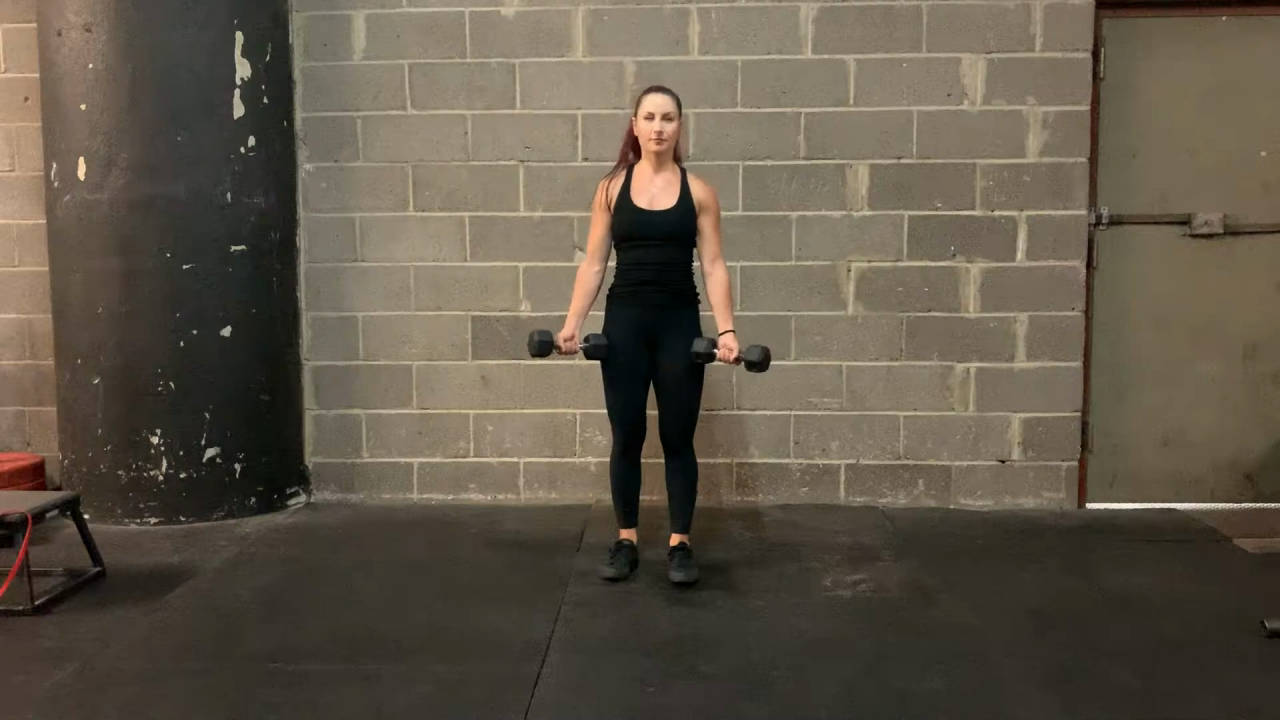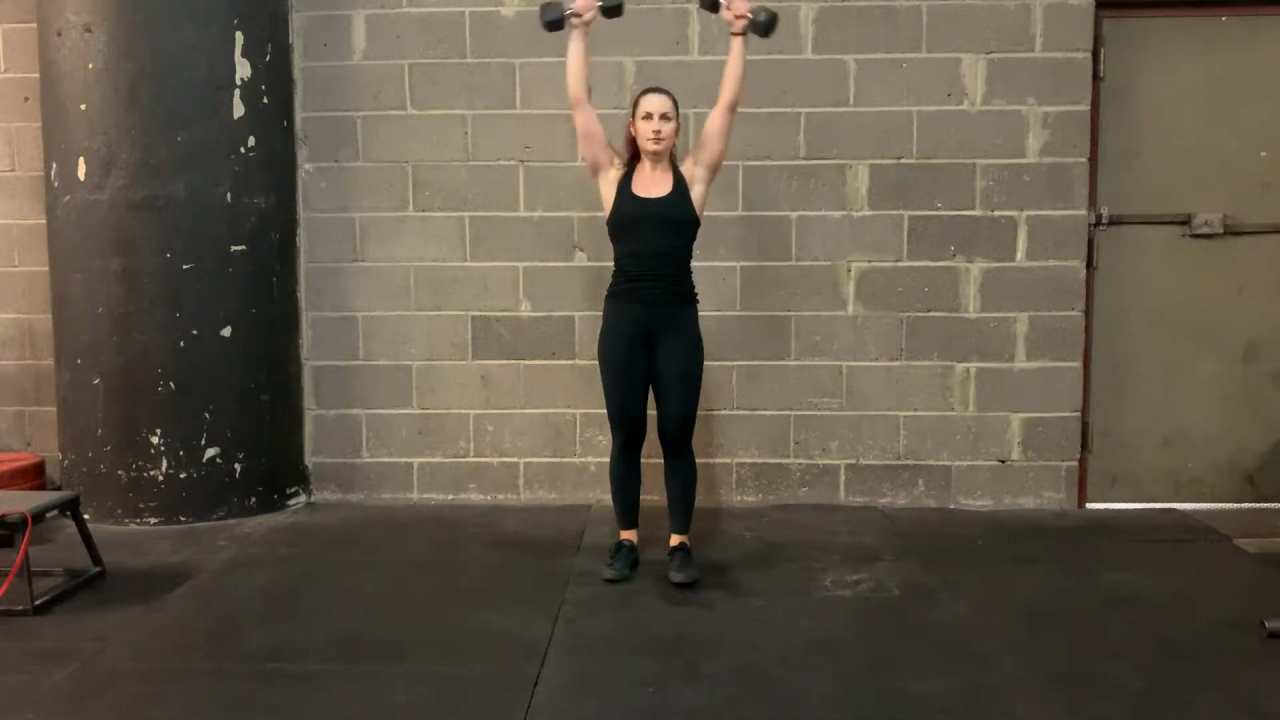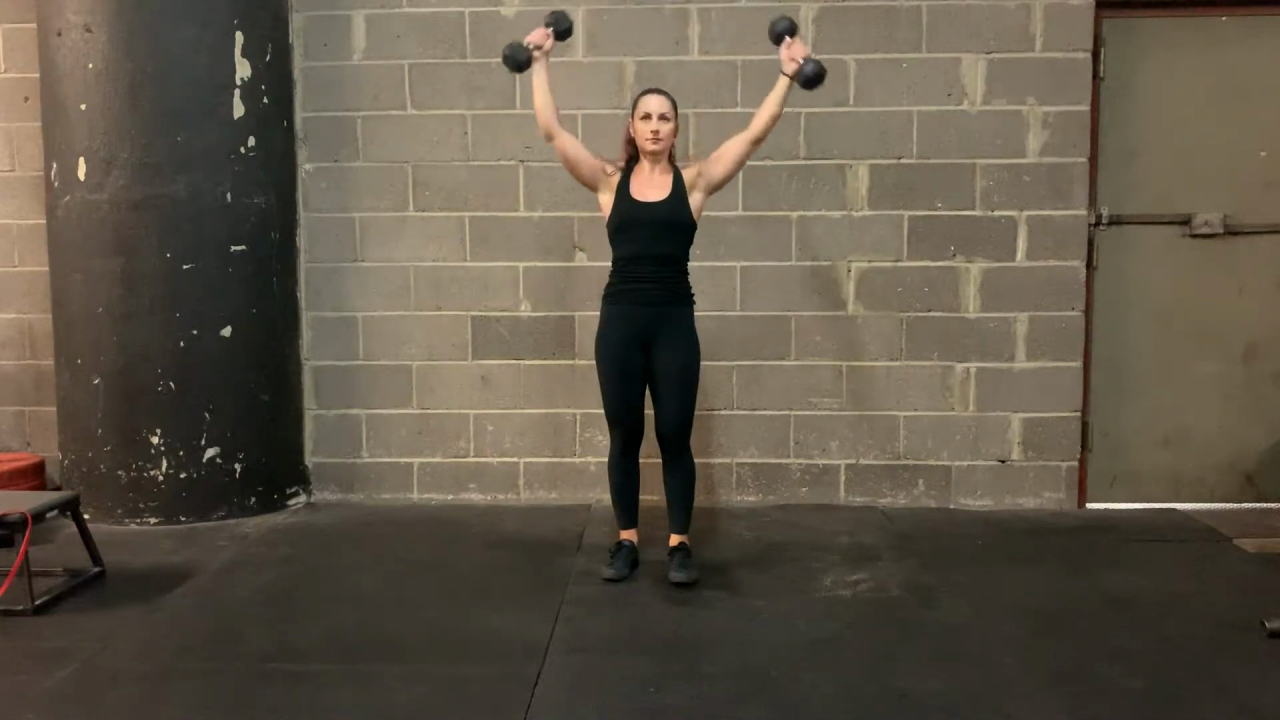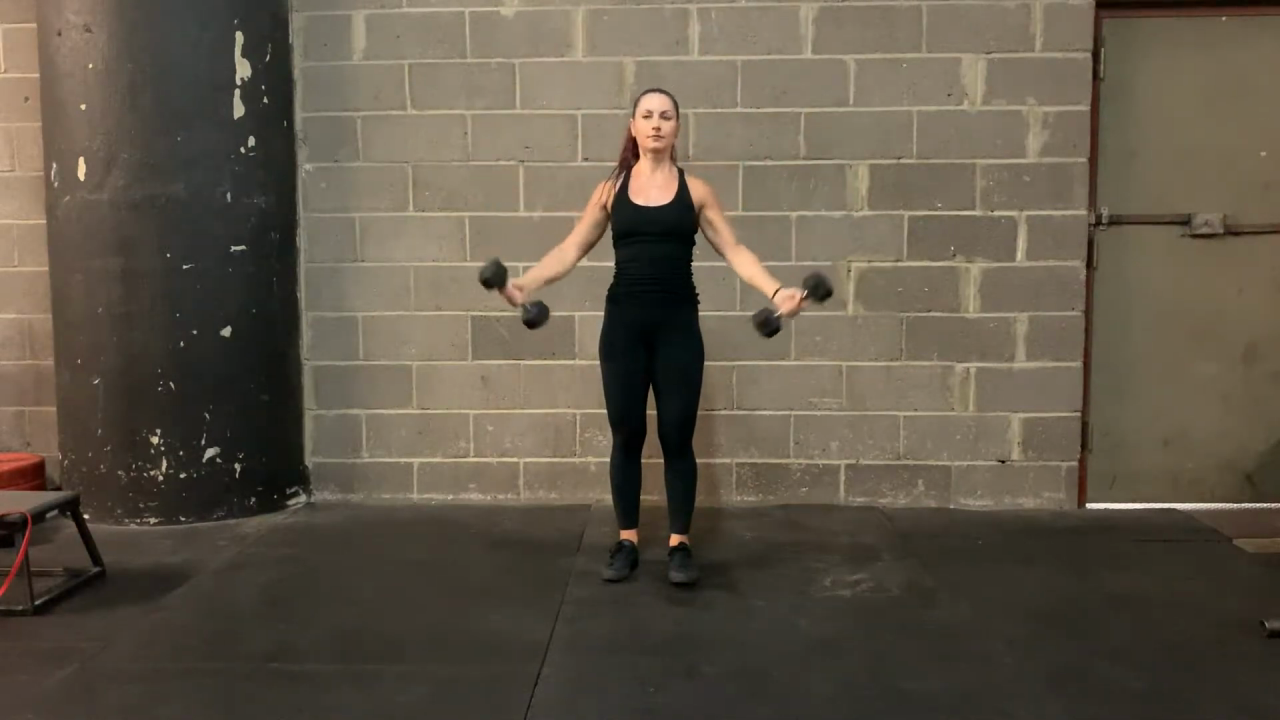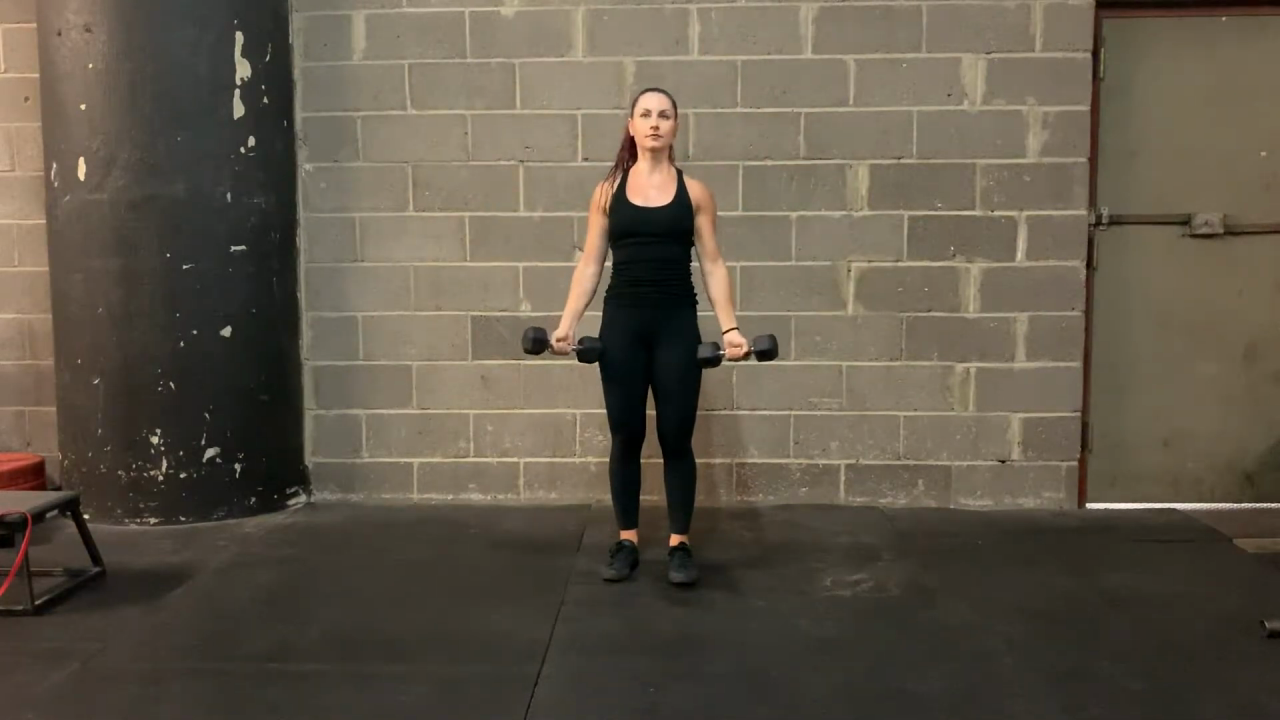
dt=1s
person 1, frame 1
left shoulder: (698, 190)
right shoulder: (612, 187)
left elbow: (714, 264)
right elbow: (594, 262)
left wrist: (726, 329)
right wrist: (572, 323)
left hip: (679, 321)
right hip: (625, 319)
left knee: (678, 437)
right knee: (627, 435)
left ankle: (680, 543)
right ankle: (626, 540)
person 1, frame 2
left shoulder: (692, 178)
right shoulder: (612, 177)
left elbow: (726, 106)
right elbow: (580, 103)
left hip: (677, 320)
right hip: (623, 318)
left knee: (677, 437)
right knee: (626, 436)
left ankle: (680, 543)
right ankle: (626, 540)
person 1, frame 3
left shoulder: (693, 182)
right shoulder: (610, 182)
left elbow: (754, 134)
right elbow: (552, 132)
left wrist: (786, 77)
right wrist: (539, 63)
left hip: (674, 322)
right hip: (620, 320)
left knee: (674, 437)
right knee: (624, 437)
left ankle: (679, 543)
right ankle: (626, 540)
person 1, frame 4
left shoulder: (695, 190)
right shoulder: (610, 189)
left elbow: (734, 250)
right elbow: (571, 248)
left wrist: (776, 291)
right wrist: (525, 282)
left hip: (678, 322)
right hip: (624, 321)
left knee: (677, 437)
right knee: (626, 436)
left ankle: (679, 544)
right ankle: (626, 541)
person 1, frame 5
left shoulder: (694, 191)
right shoulder: (608, 190)
left elbow: (713, 263)
right elbow: (589, 263)
left wrist: (730, 327)
right wrist: (567, 322)
left hip: (677, 322)
right hip: (622, 321)
left knee: (676, 438)
right knee: (626, 437)
left ankle: (680, 544)
right ankle: (626, 542)
